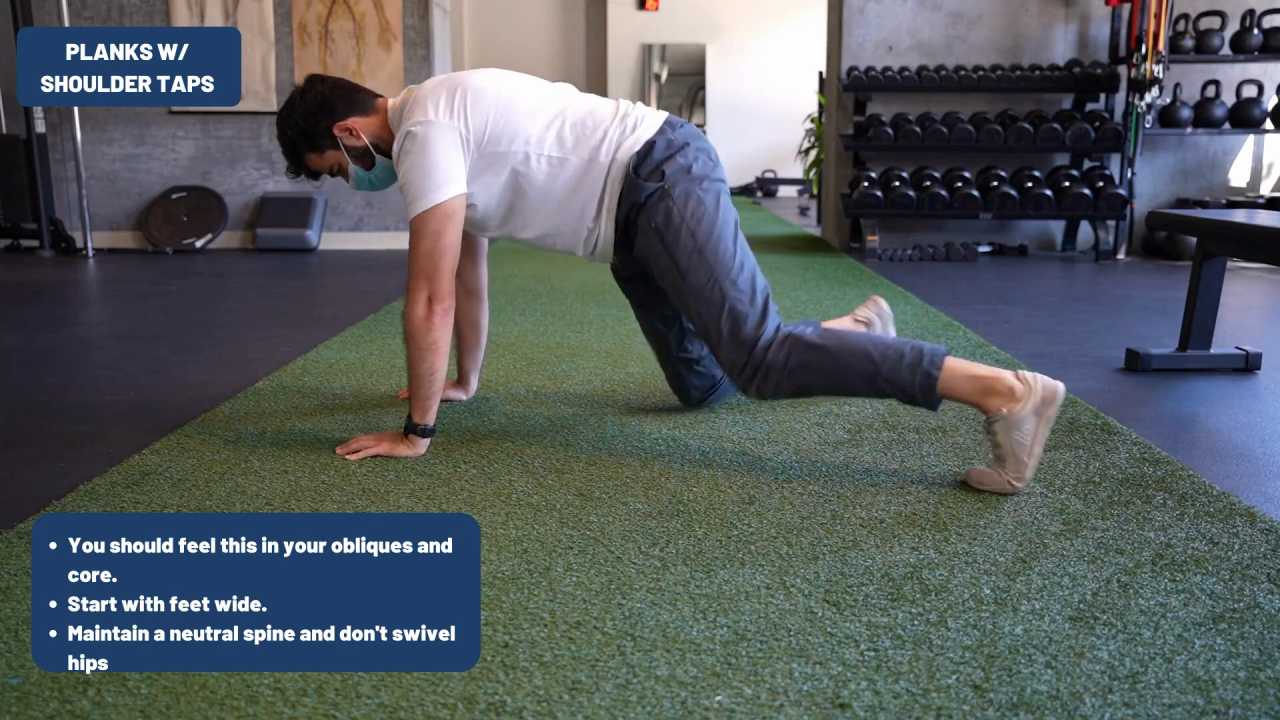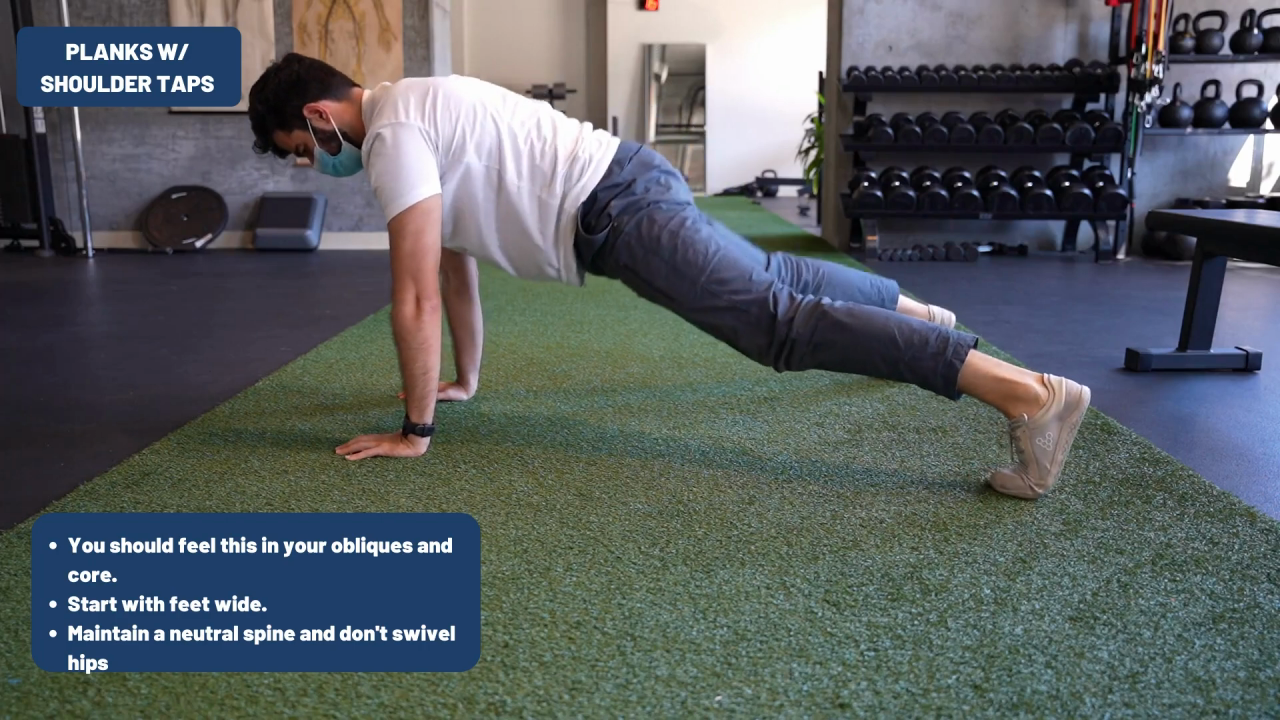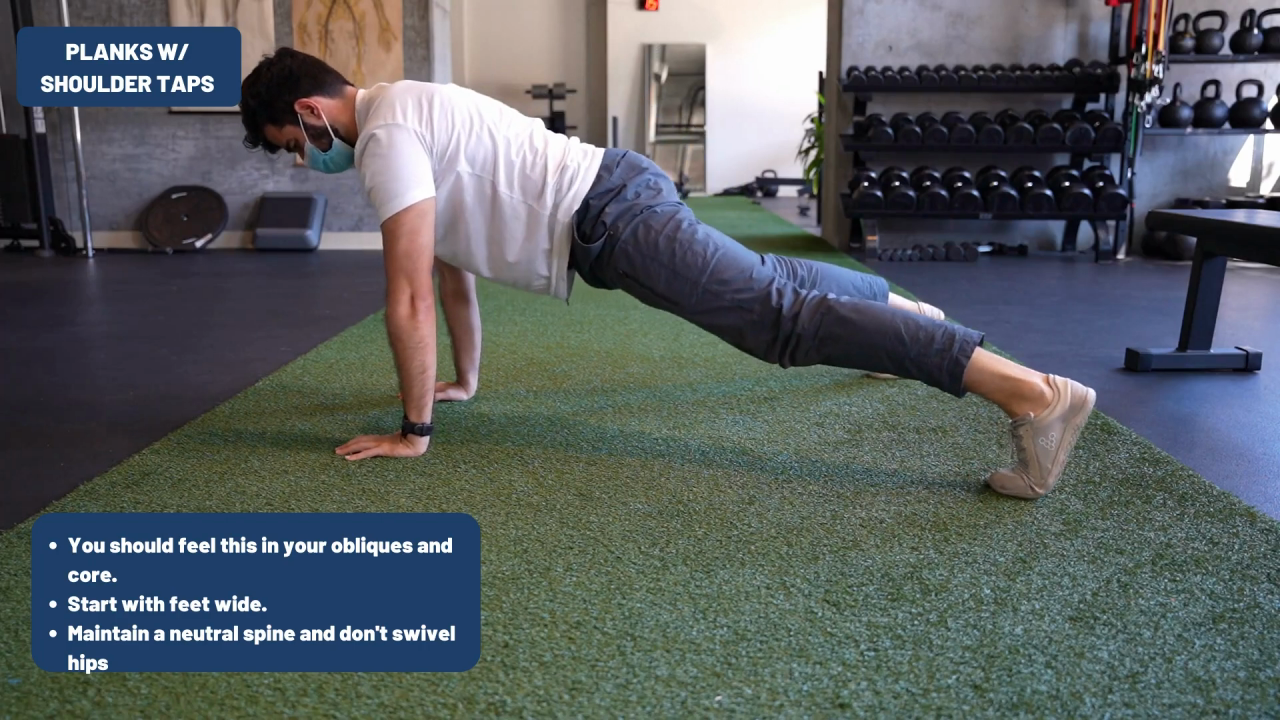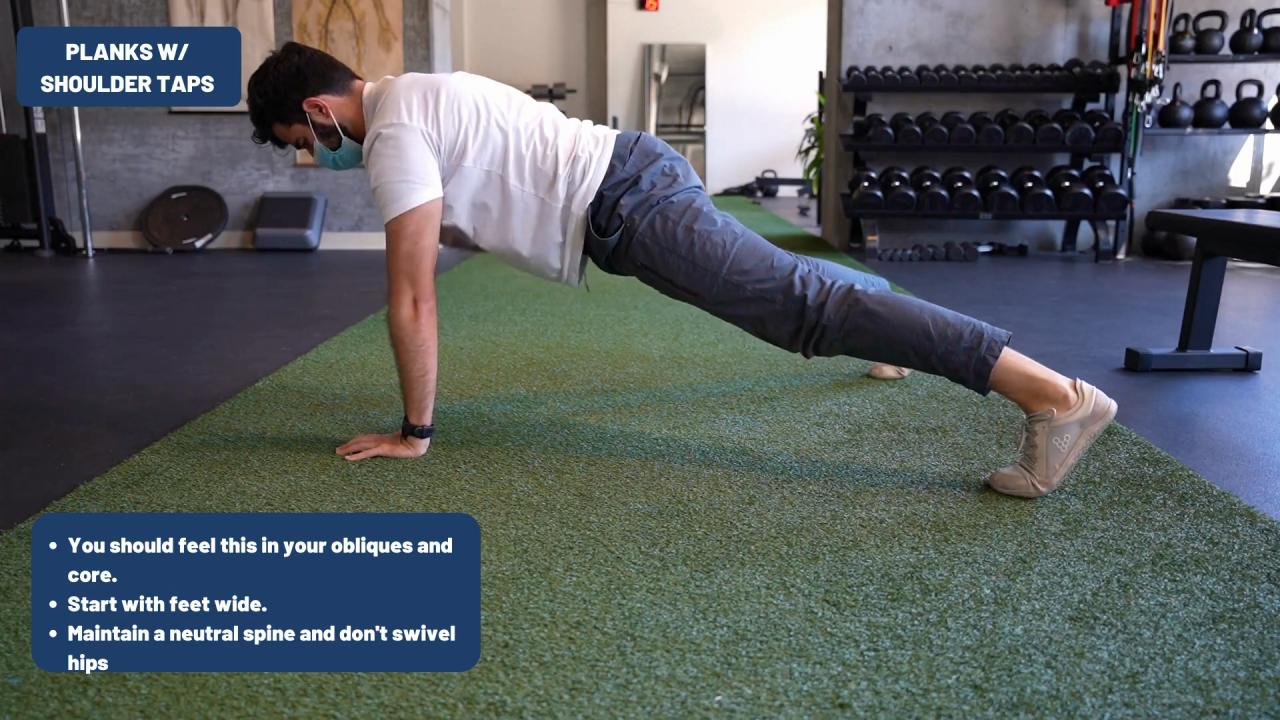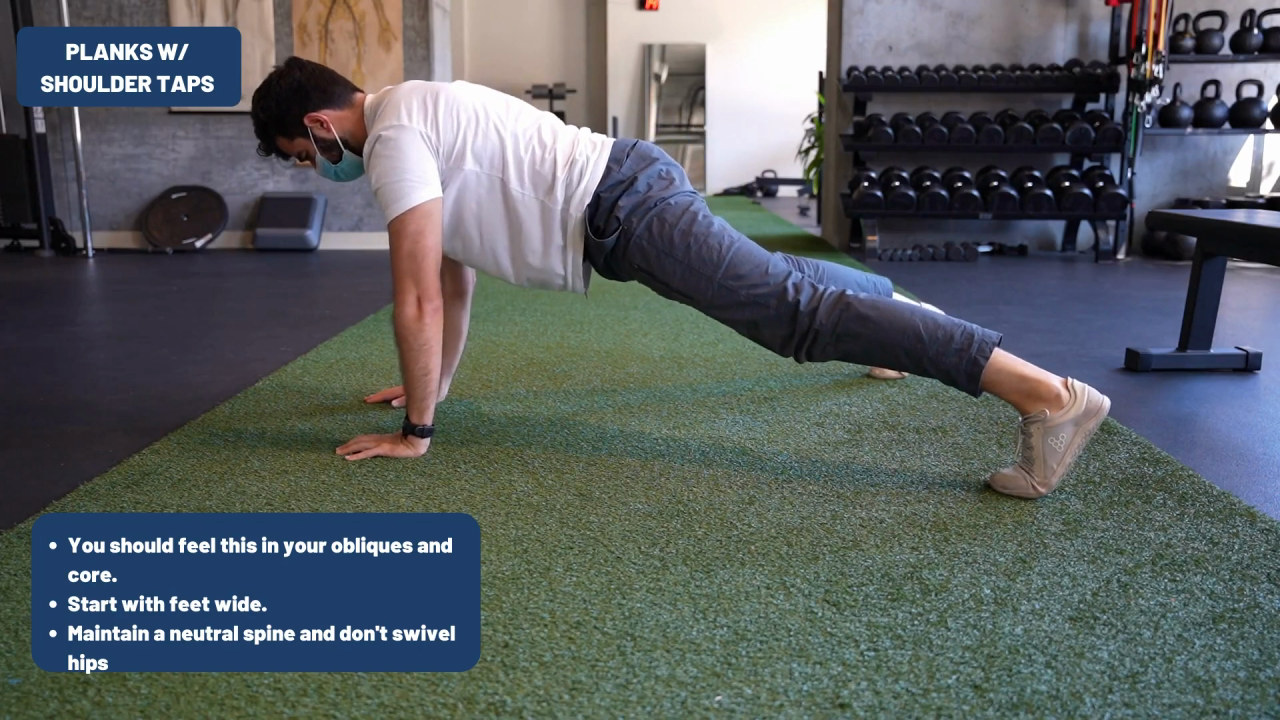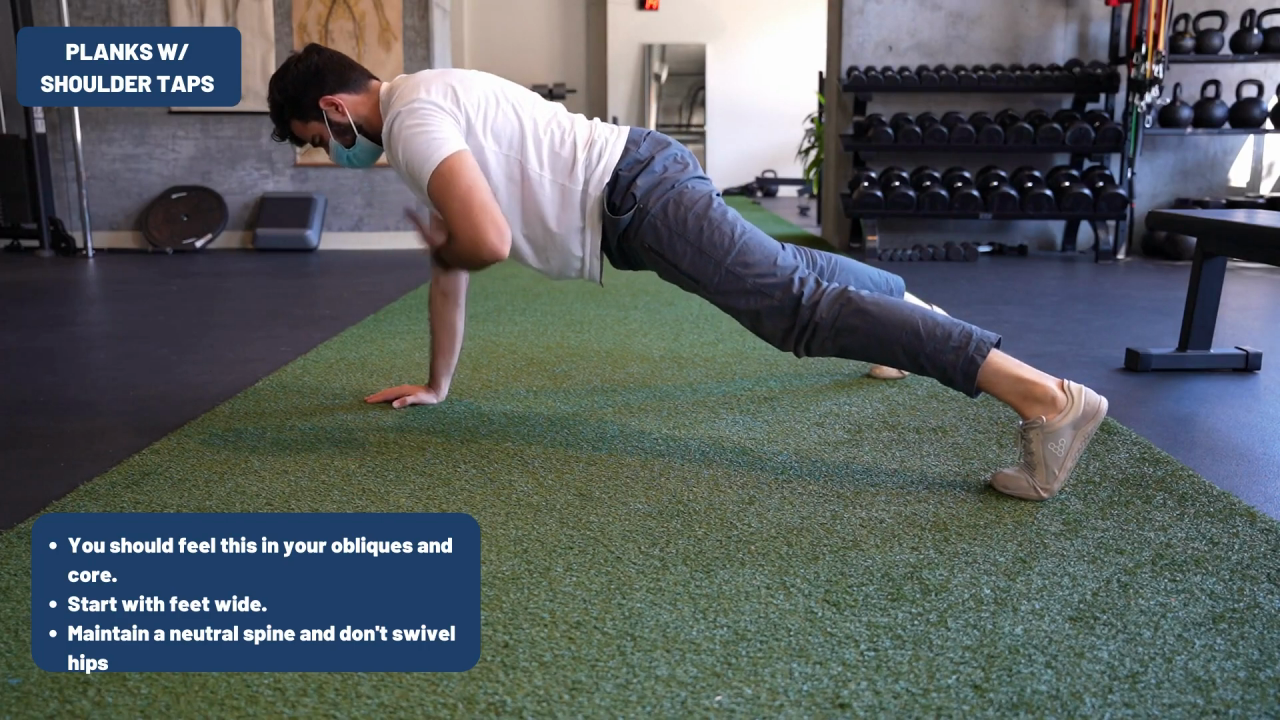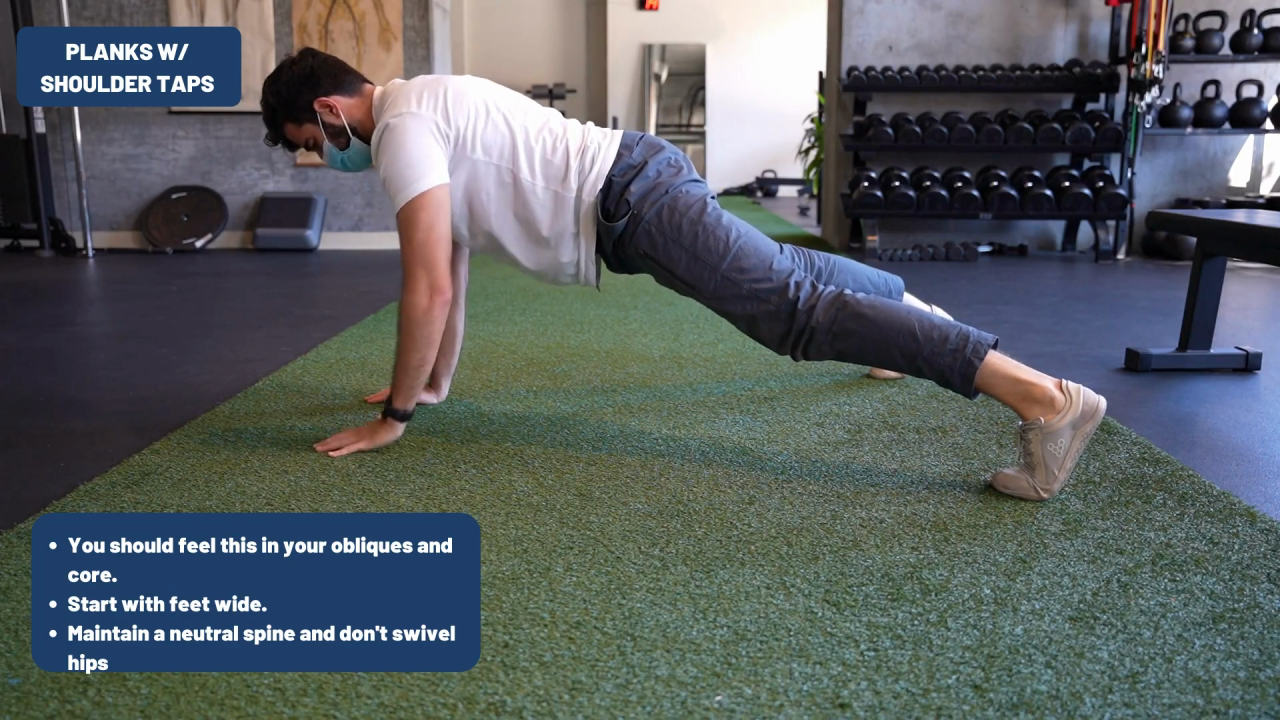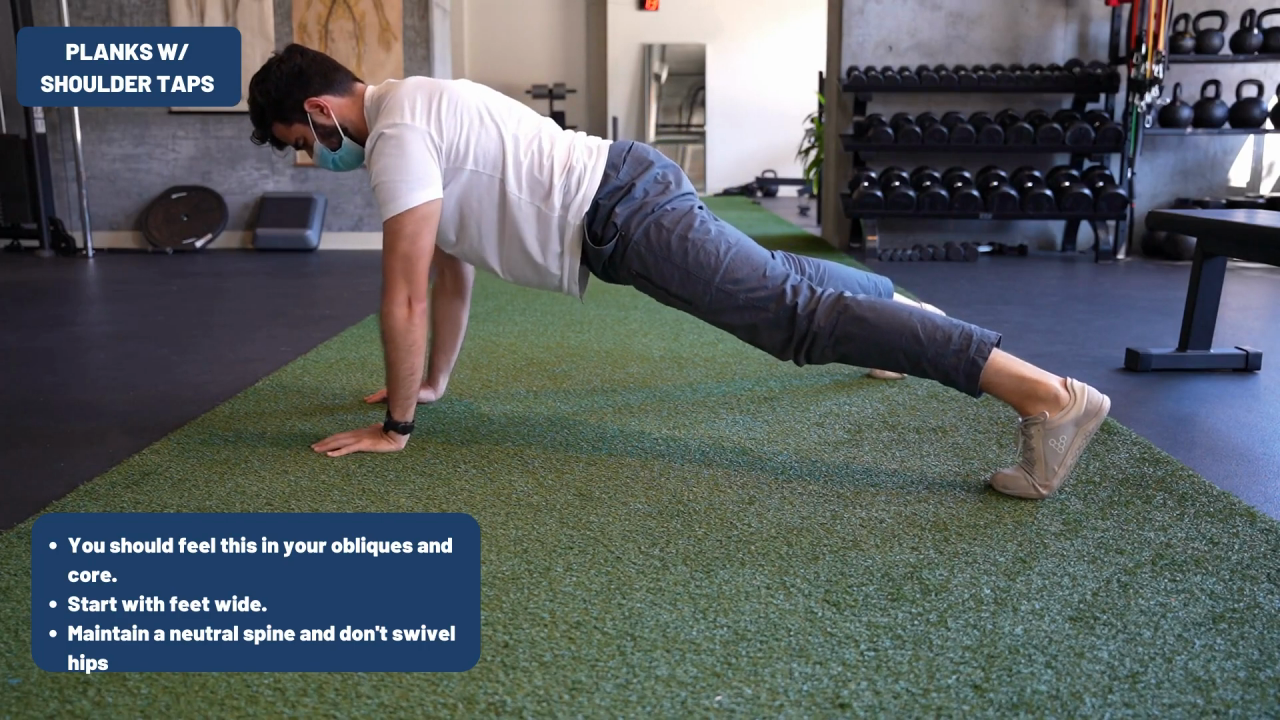
dt=0.4s
person 1, frame 1
left shoulder: (420, 134)
right shoulder: (441, 117)
left elbow: (432, 296)
right elbow: (468, 271)
left wrist: (415, 429)
right wrist: (462, 380)
left hip: (658, 178)
right hip: (652, 180)
left knee: (759, 360)
right knee: (700, 384)
left ankle: (1006, 394)
right ankle: (857, 331)
person 1, frame 2
left shoulder: (392, 133)
right shoulder: (412, 116)
left elbow: (416, 295)
right elbow: (456, 262)
left wrist: (414, 429)
right wrist: (463, 379)
left hip: (619, 207)
right hip: (630, 185)
left knee: (779, 320)
right knee: (767, 274)
left ankle: (1028, 396)
right ankle: (916, 313)
person 1, frame 3
left shoulder: (385, 136)
right shoulder: (408, 112)
left elbow: (410, 297)
right elbow: (455, 264)
left wrist: (413, 429)
right wrist: (465, 378)
left hip: (610, 217)
right hip: (619, 195)
left knee: (778, 316)
right knee: (762, 276)
left ankle: (1033, 393)
right ankle: (910, 310)
person 1, frame 4
left shoulder: (391, 134)
right shoulder: (413, 103)
left elbow: (411, 300)
right elbow: (500, 209)
left wrist: (415, 430)
right wrist: (432, 238)
left hip: (627, 208)
right hip: (632, 176)
left knee: (798, 305)
right knee: (780, 277)
left ankle: (1054, 396)
right ankle: (896, 308)
person 1, frame 5
left shoulder: (392, 138)
right shoulder: (416, 116)
left elbow: (416, 298)
right elbow: (453, 275)
left wrist: (415, 431)
right wrist: (433, 383)
left hip: (624, 210)
right hip: (630, 187)
left knee: (792, 310)
right knee: (775, 278)
left ankle: (1046, 394)
right ankle: (905, 308)
person 1, frame 6
left shoulder: (411, 119)
right shoulder: (424, 108)
left elbow: (487, 244)
right elbow: (453, 263)
left wrist: (440, 246)
right wrist: (435, 383)
left hip: (639, 194)
right hip: (640, 188)
left knee: (796, 303)
right knee: (784, 269)
left ankle: (1045, 397)
right ankle: (908, 305)
person 1, frame 7
left shoulder: (401, 131)
right shoulder: (421, 113)
left elbow: (431, 287)
right elbow: (448, 270)
left wrist: (393, 414)
right wrist: (437, 381)
left hip: (633, 200)
right hip: (638, 186)
left knee: (793, 309)
right knee: (781, 271)
left ankle: (1042, 396)
right ankle: (910, 305)
person 1, frame 8
left shoulder: (395, 135)
right shoulder: (413, 110)
left elbow: (404, 295)
right elbow: (450, 268)
left wrist: (393, 425)
right wrist: (433, 380)
left hip: (623, 219)
right hip: (628, 187)
left knee: (791, 314)
right knee: (772, 277)
left ankle: (1046, 395)
right ankle: (902, 305)
